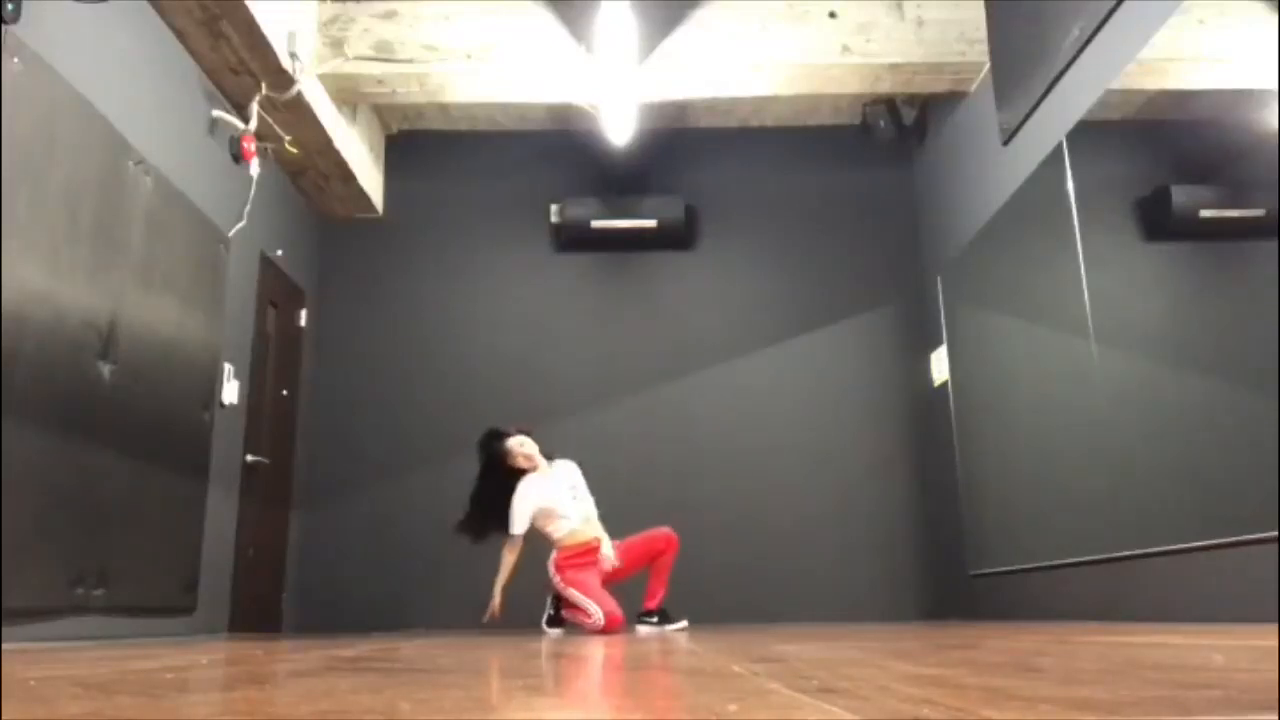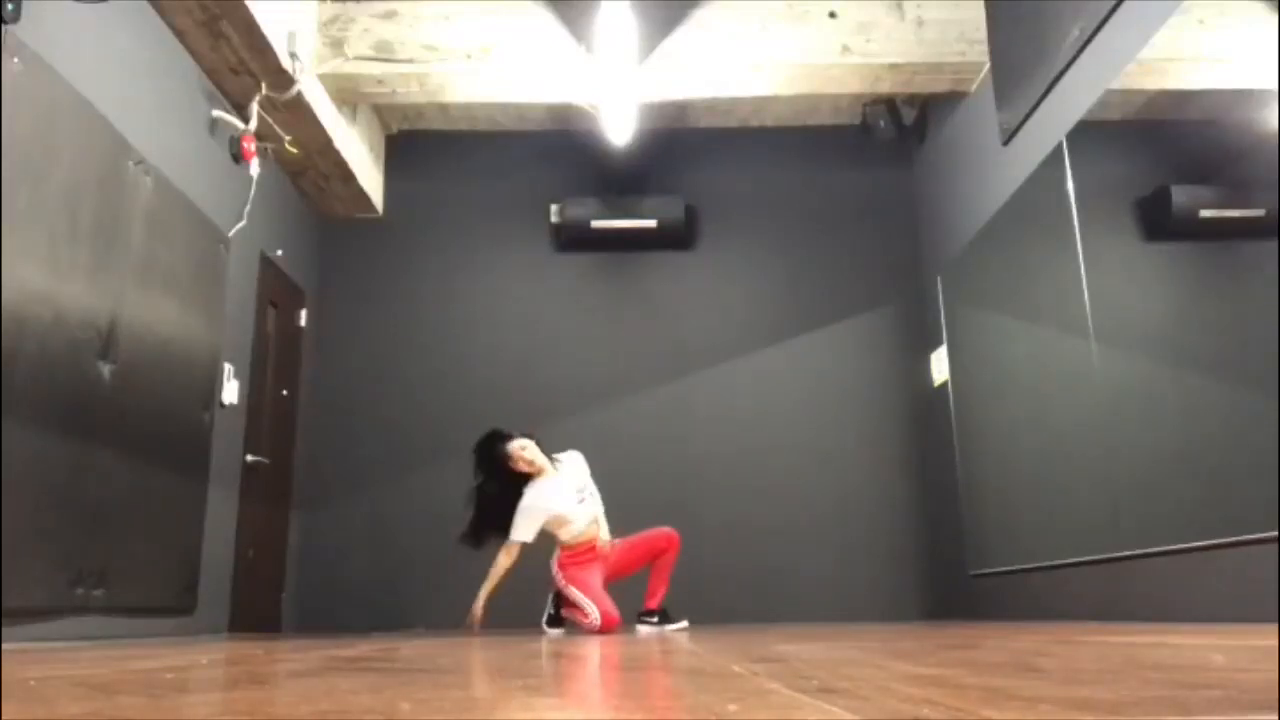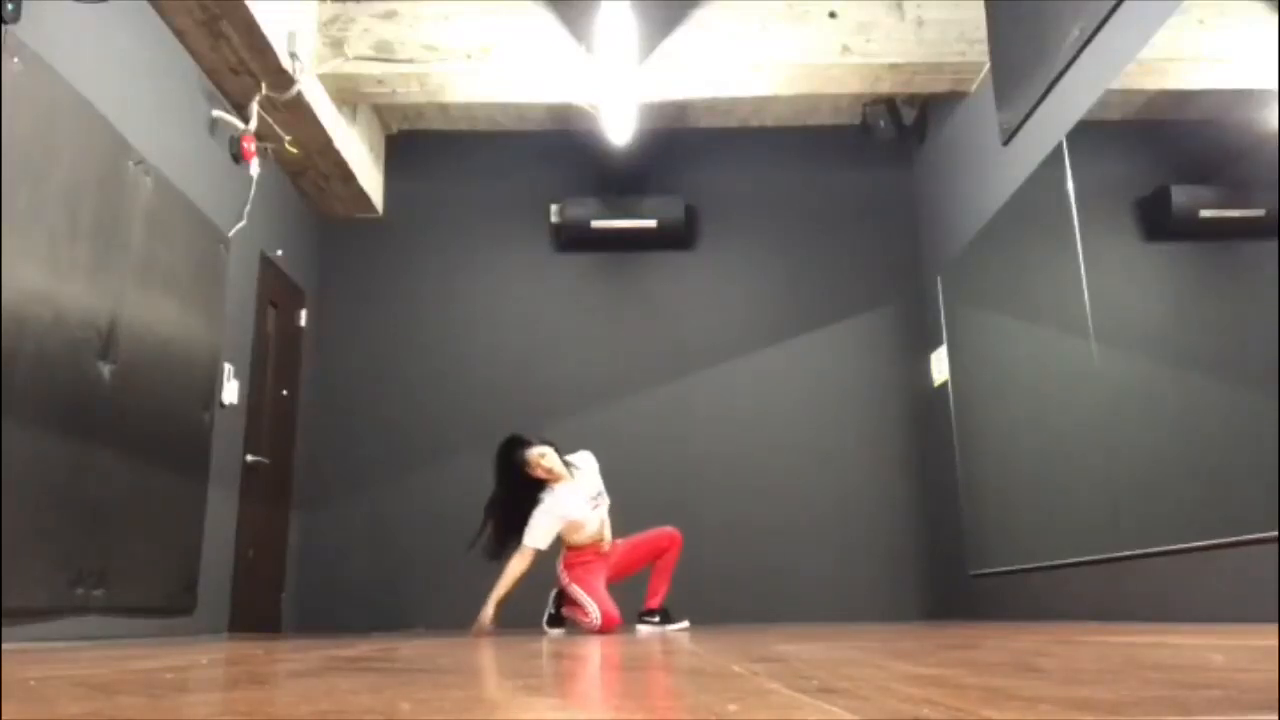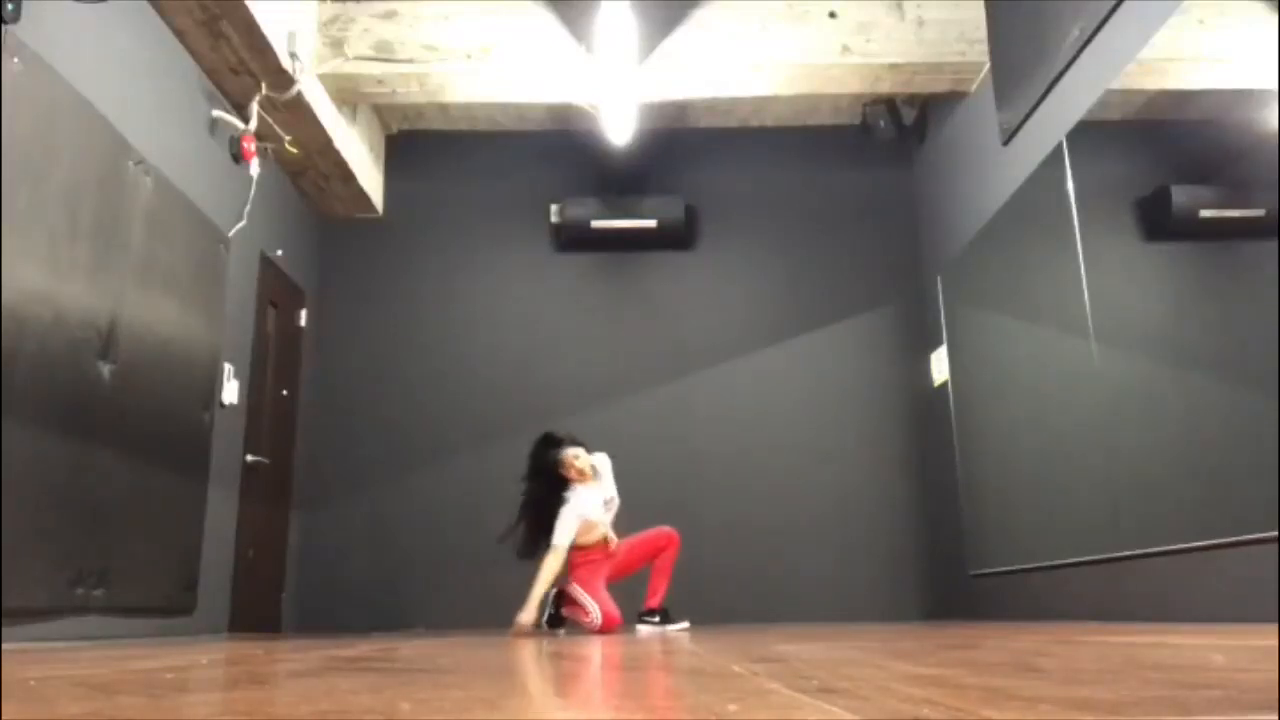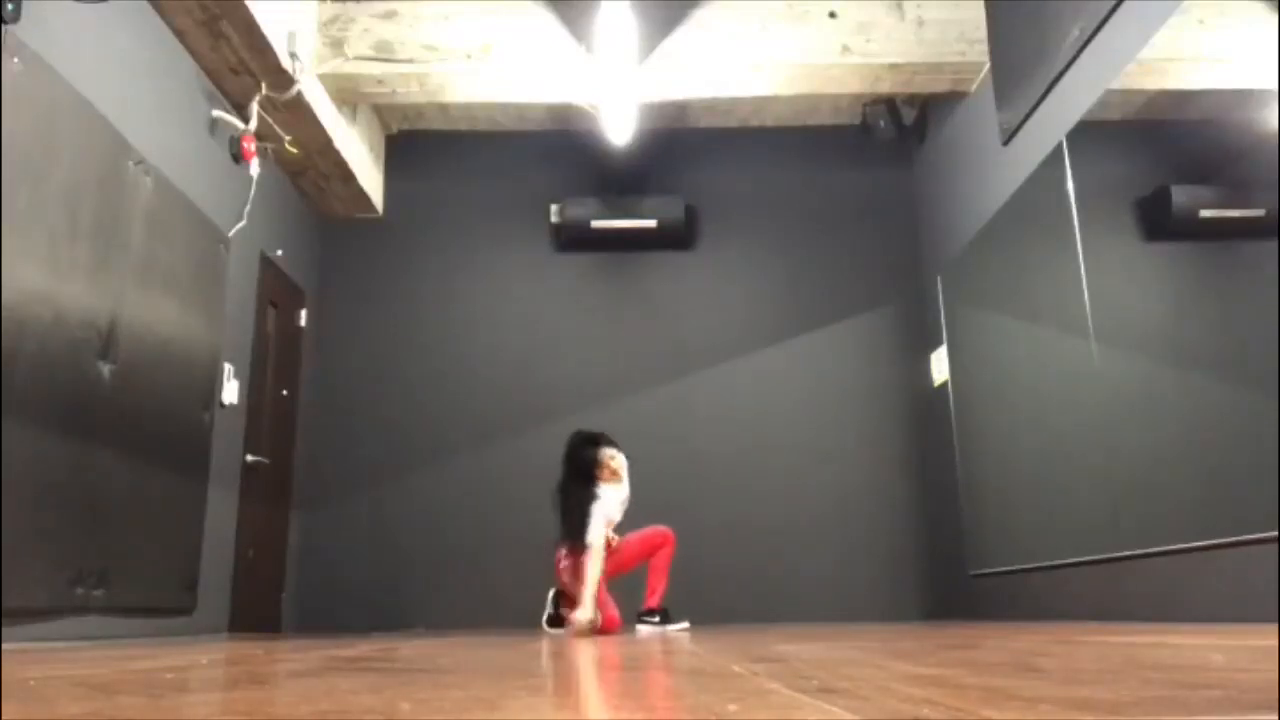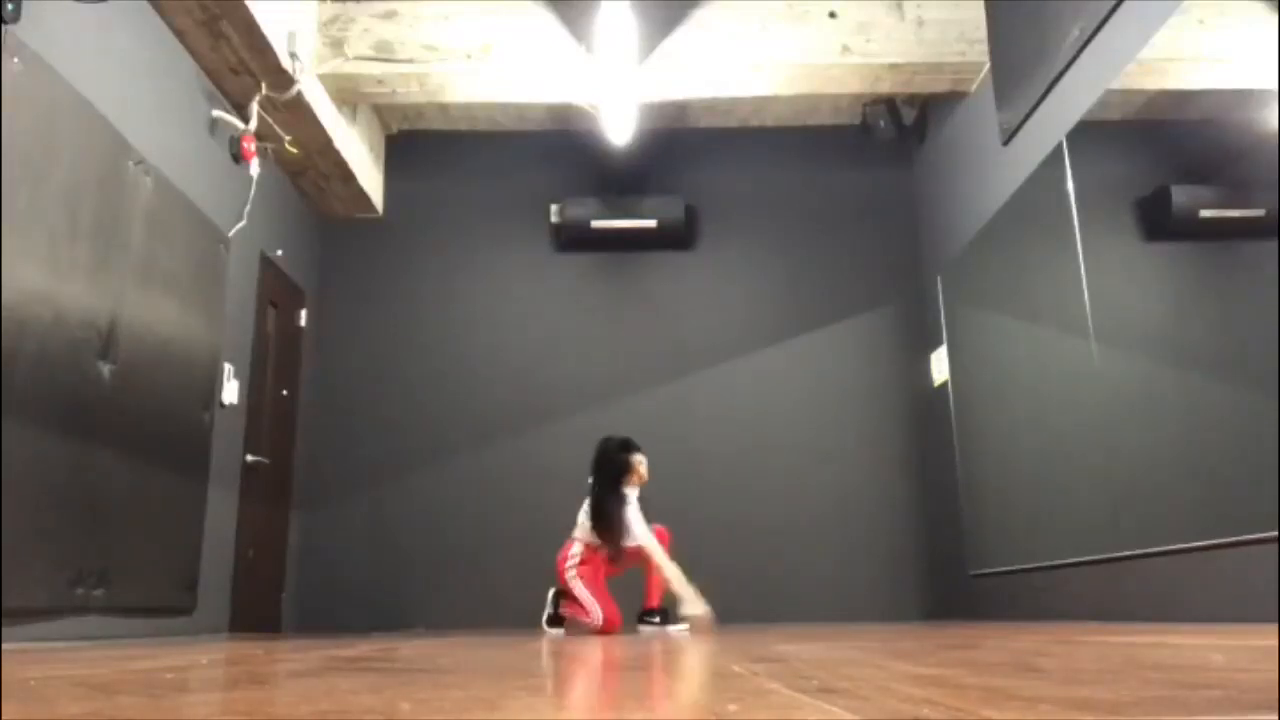
dt=0.2s
person 1, frame 1
left shoulder: (566, 468)
right shoulder: (525, 492)
right elbow: (513, 546)
left wrist: (606, 540)
right wrist: (497, 592)
left hip: (601, 554)
right hip: (571, 566)
left knee: (666, 538)
right knee: (612, 620)
left ankle: (650, 614)
right ankle: (561, 608)
person 1, frame 2
left shoulder: (573, 460)
right shoulder: (533, 500)
right elbow: (509, 551)
left wrist: (604, 527)
right wrist: (481, 597)
left hip: (605, 551)
right hip: (575, 564)
left knee: (668, 538)
right knee: (608, 621)
left ankle: (651, 614)
right ankle: (561, 606)
person 1, frame 3
left shoulder: (585, 461)
right shoulder: (549, 507)
right elbow: (523, 556)
left wrist: (606, 526)
right wrist: (490, 604)
left hip: (608, 551)
right hip: (581, 564)
left knee: (669, 537)
right knee: (608, 621)
left ankle: (651, 614)
right ankle: (563, 606)
person 1, frame 4
left shoulder: (602, 462)
right shoulder: (572, 505)
right elbow: (555, 555)
left wrist: (608, 529)
right wrist: (531, 605)
left hip: (608, 552)
right hip: (583, 563)
left knee: (667, 537)
right knee: (610, 622)
left ankle: (651, 614)
right ankle: (562, 604)
person 1, frame 5
left shoulder: (619, 471)
right shoulder: (597, 502)
right elbow: (594, 554)
left wrist: (607, 532)
right wrist: (585, 605)
left hip: (606, 550)
right hip: (577, 561)
left knee: (663, 536)
right knee: (609, 623)
left ankle: (650, 614)
right ankle: (561, 605)
person 1, frame 6
right shoulder: (622, 504)
right elbow: (656, 555)
right wrist: (689, 597)
left hip: (604, 550)
right hip: (579, 562)
left knee: (660, 533)
right knee: (610, 624)
left ankle: (652, 613)
right ankle: (561, 605)
